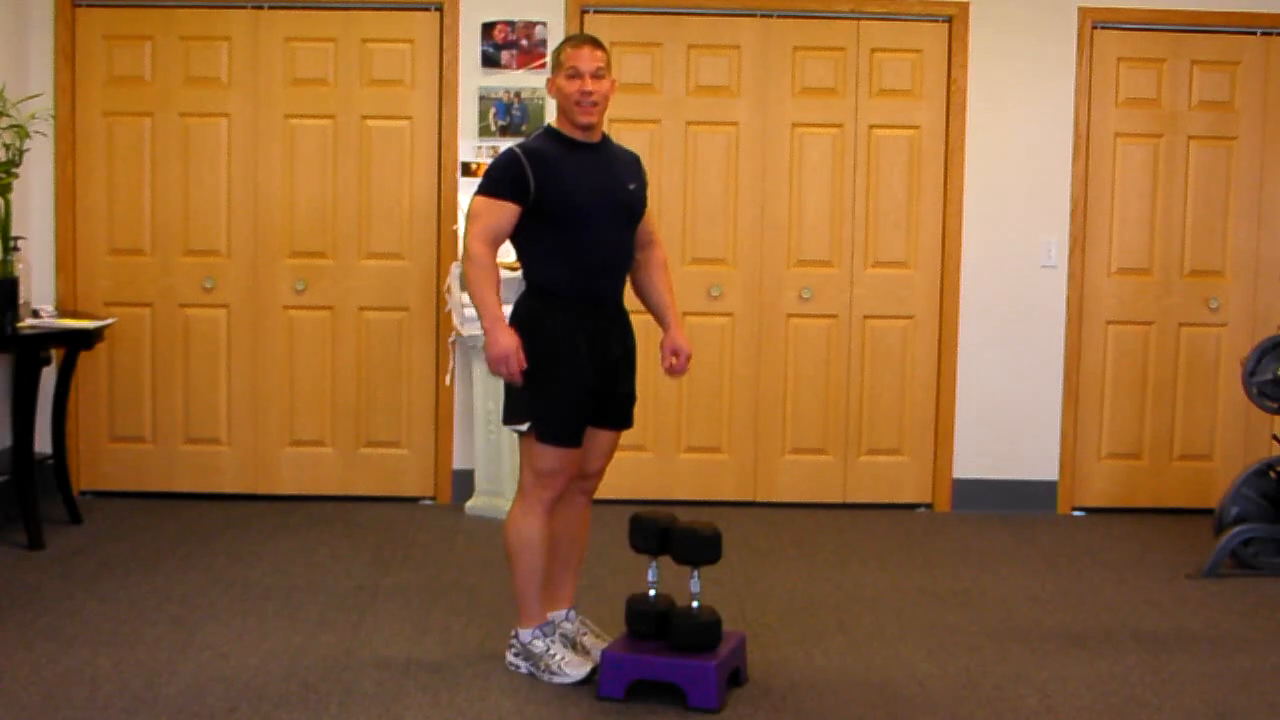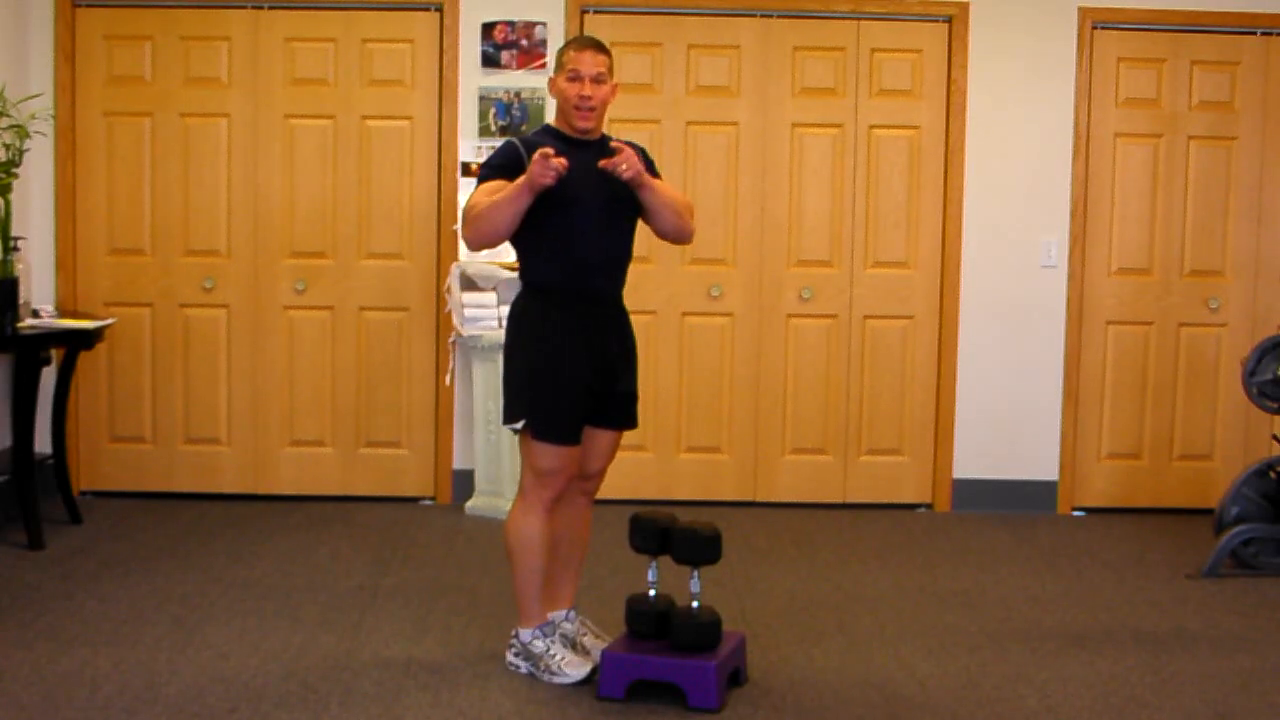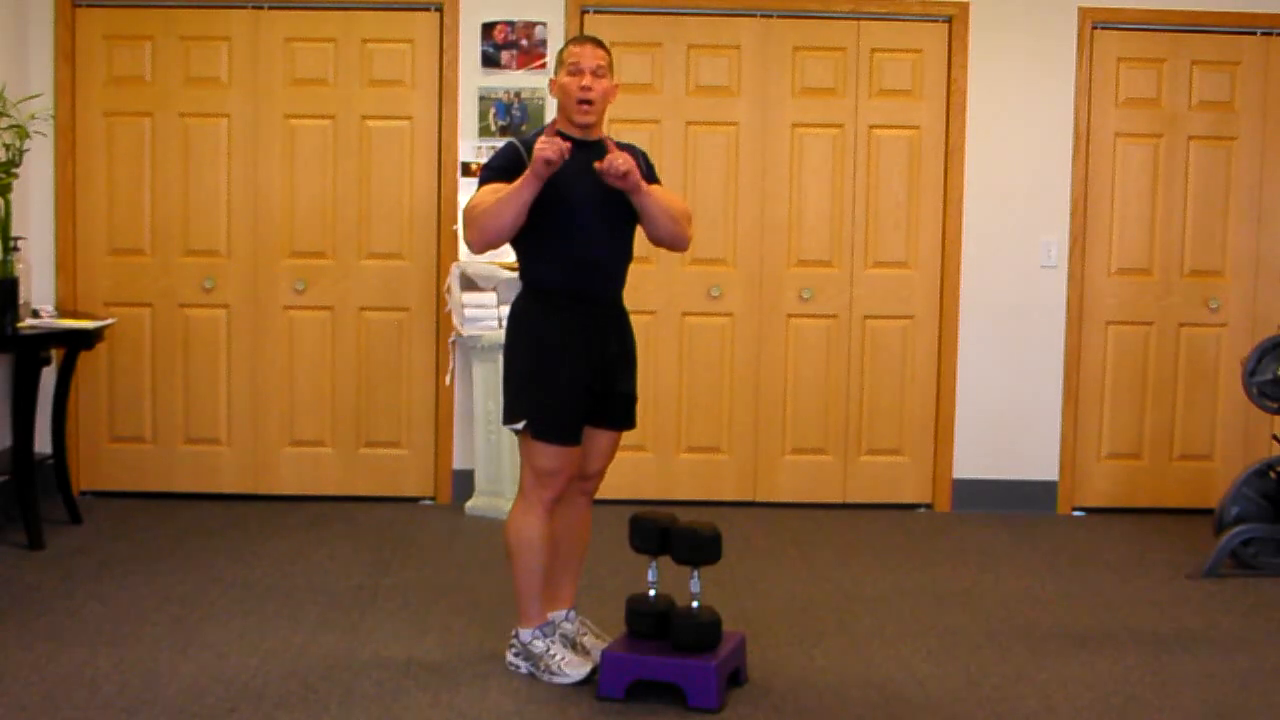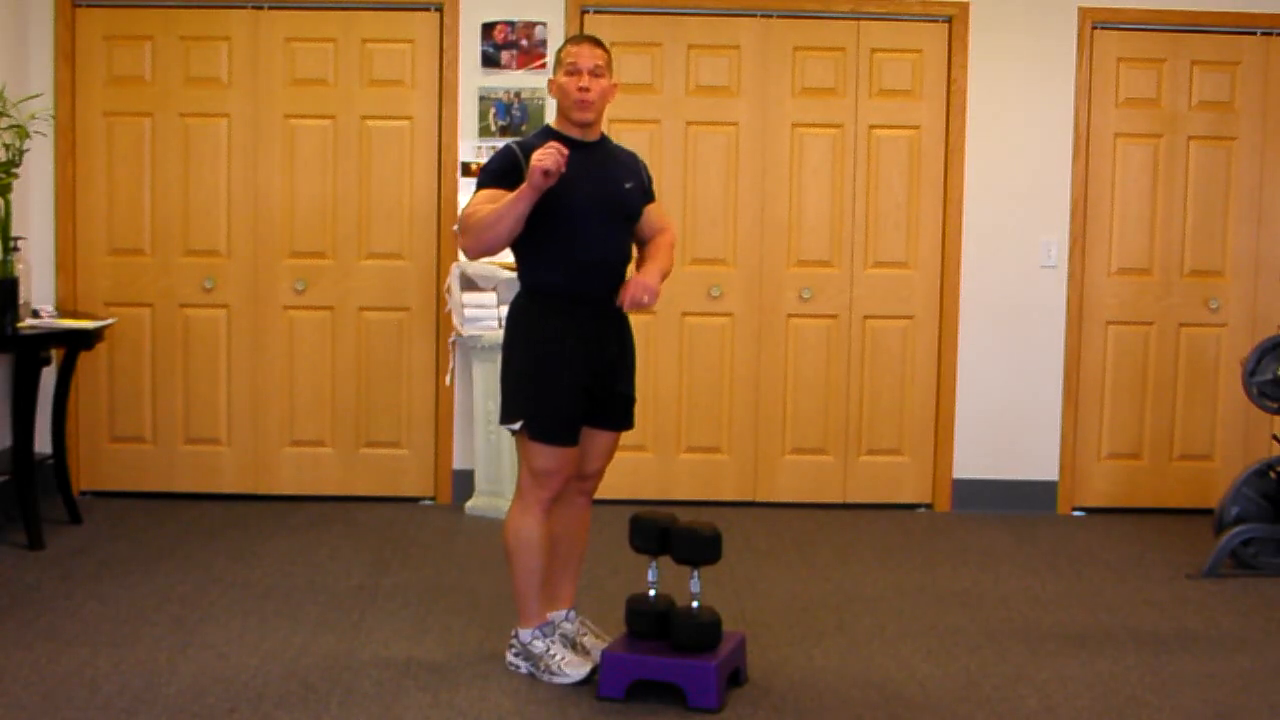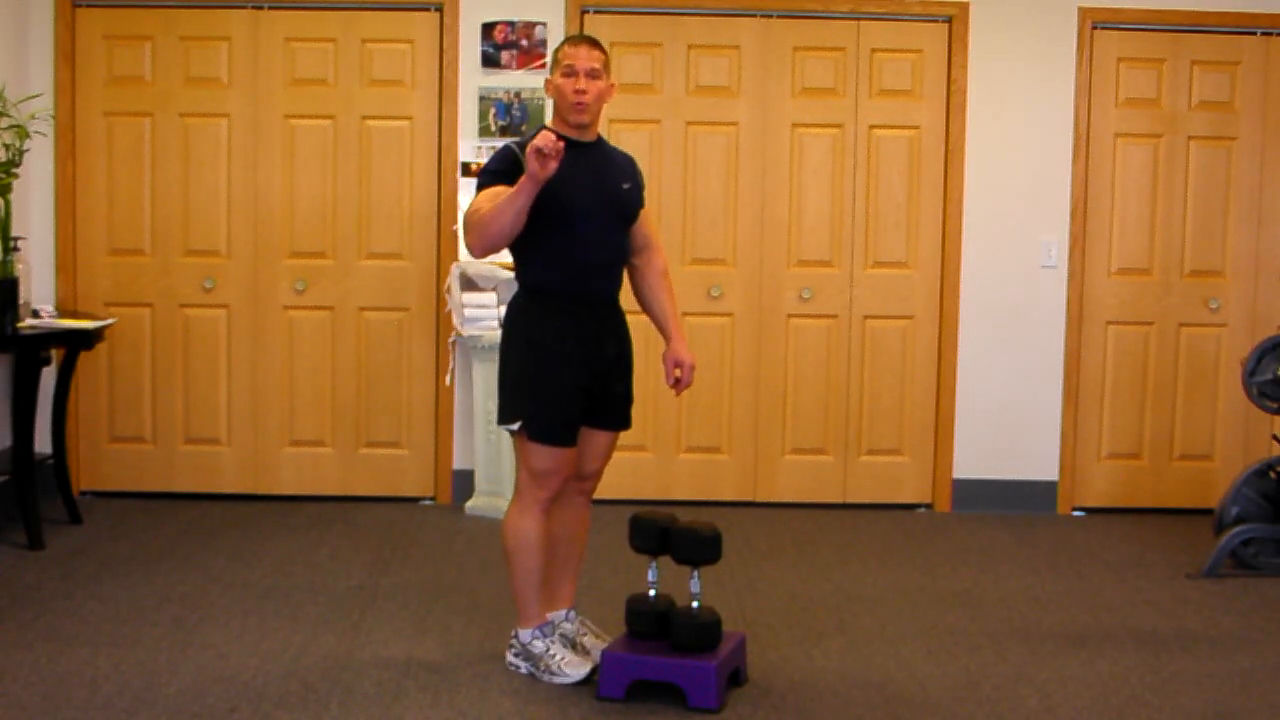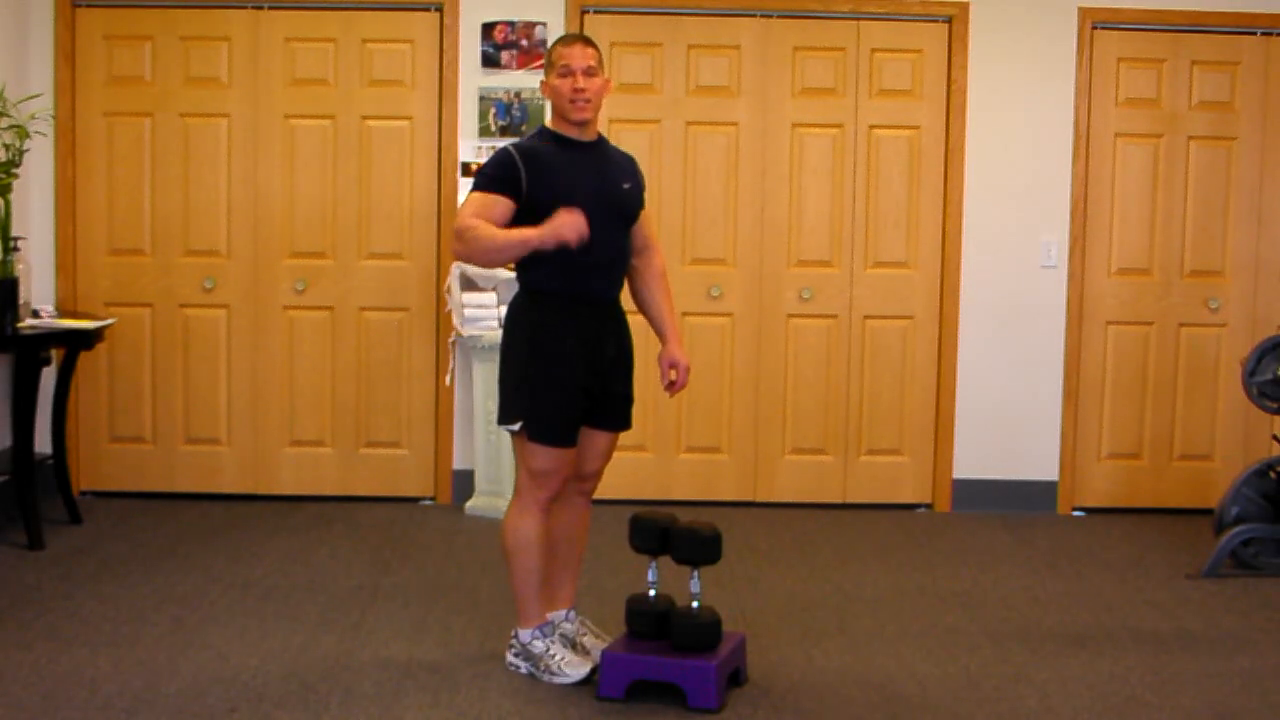
dt=0.7s
person 1, frame 1
left shoulder: (626, 165)
right shoulder: (525, 160)
left elbow: (646, 249)
right elbow: (477, 246)
left wrist: (670, 320)
right wrist: (496, 323)
left hip: (611, 331)
right hip: (552, 333)
left knee: (584, 482)
right knee: (543, 485)
left ankle: (563, 616)
right ankle: (529, 636)
person 1, frame 2
left shoulder: (629, 156)
right shoulder: (521, 151)
left elbow: (682, 228)
right elbow: (476, 231)
left wrist: (640, 181)
right wrist: (529, 183)
left hip: (610, 326)
right hip: (548, 327)
left knee: (585, 480)
right knee: (545, 484)
left ankle: (562, 614)
right ankle: (528, 635)
person 1, frame 3
left shoulder: (631, 157)
right shoulder: (521, 152)
left elbow: (679, 235)
right elbow: (477, 235)
left wrist: (635, 185)
right wrist: (535, 175)
left hip: (610, 327)
right hip: (548, 327)
left knee: (584, 482)
right knee: (544, 485)
left ankle: (562, 615)
right ankle: (529, 636)
person 1, frame 4
left shoulder: (629, 165)
right shoulder: (520, 155)
left elbow: (662, 238)
right elbow: (473, 242)
left wrist: (650, 273)
right wrist: (531, 186)
left hip: (610, 331)
right hip: (546, 331)
left knee: (583, 484)
right knee: (543, 487)
left ankle: (562, 614)
right ankle: (528, 635)
person 1, frame 5
left shoulder: (622, 166)
right shoulder: (517, 157)
left elbow: (646, 254)
right elbow: (478, 240)
left wrist: (674, 335)
right wrist: (533, 179)
left hip: (606, 331)
right hip: (544, 331)
left knee: (581, 483)
right knee: (540, 487)
left ankle: (561, 615)
right ankle: (528, 635)
person 1, frame 6
left shoulder: (623, 166)
right shoulder: (519, 159)
left elbow: (645, 256)
right elbow: (467, 239)
left wrist: (671, 338)
right wrist: (539, 233)
left hip: (608, 332)
right hip: (546, 332)
left knee: (581, 482)
right knee: (541, 485)
left ankle: (562, 614)
right ankle: (528, 635)
